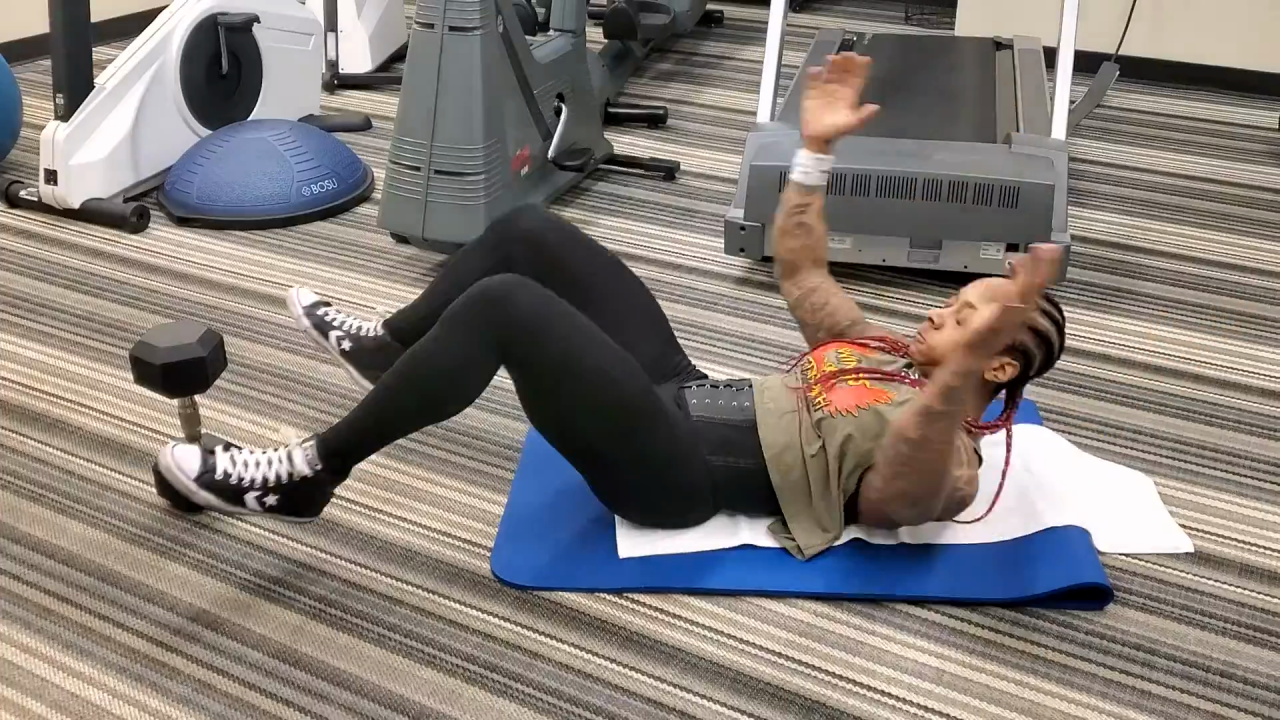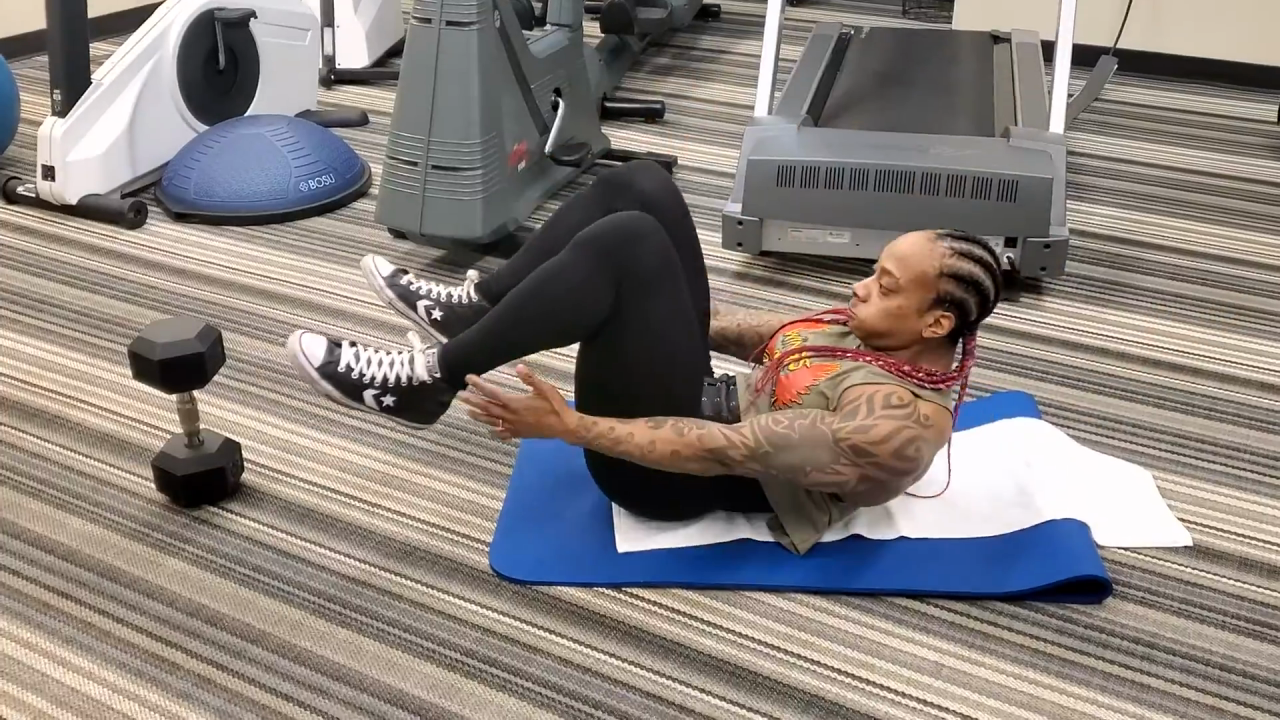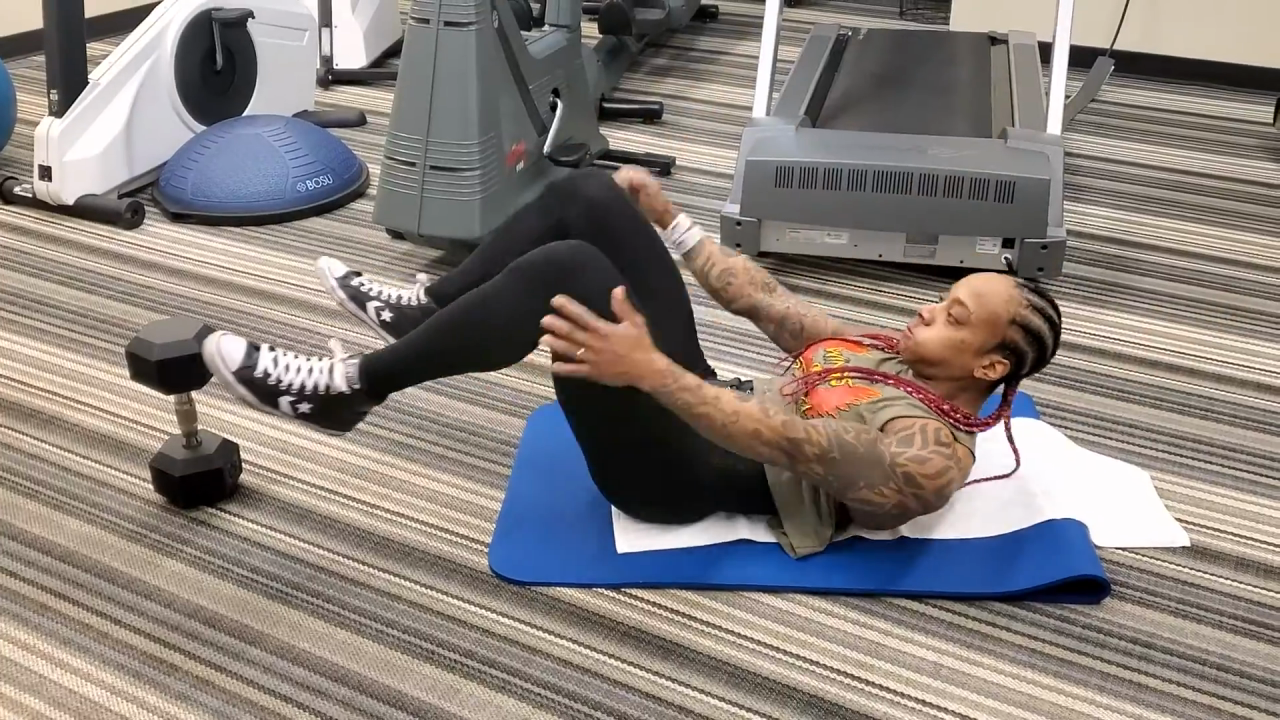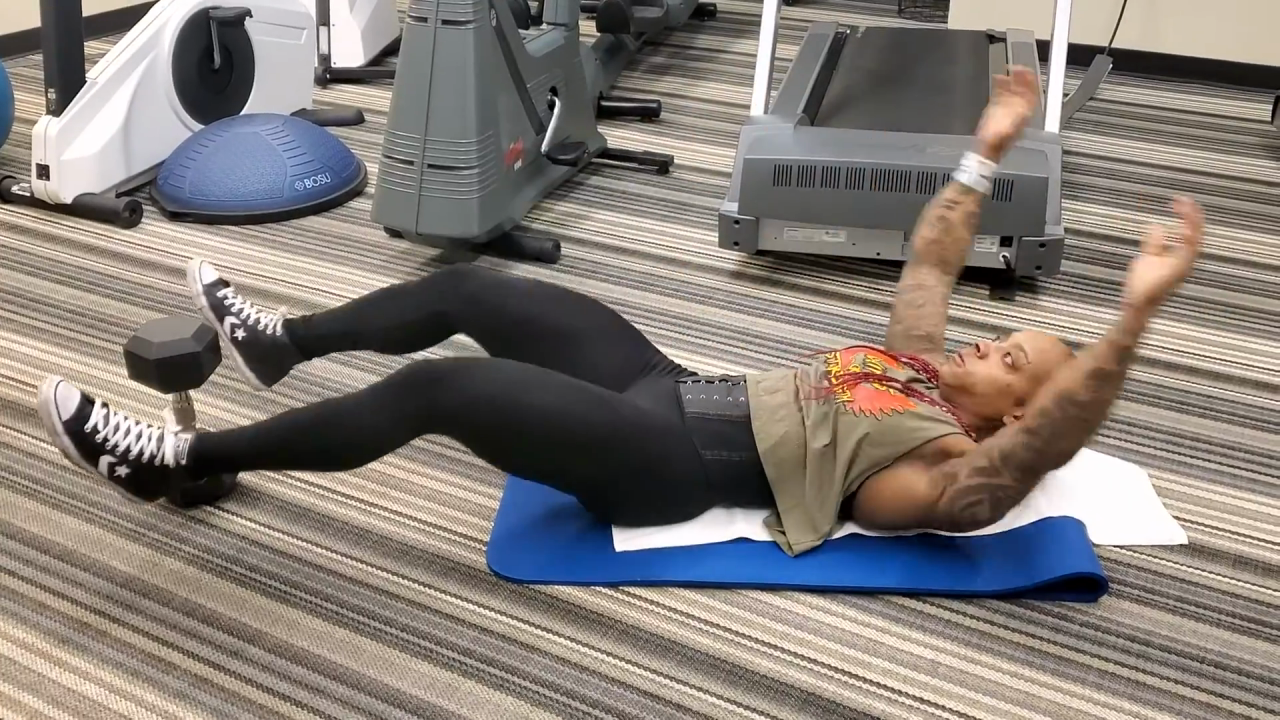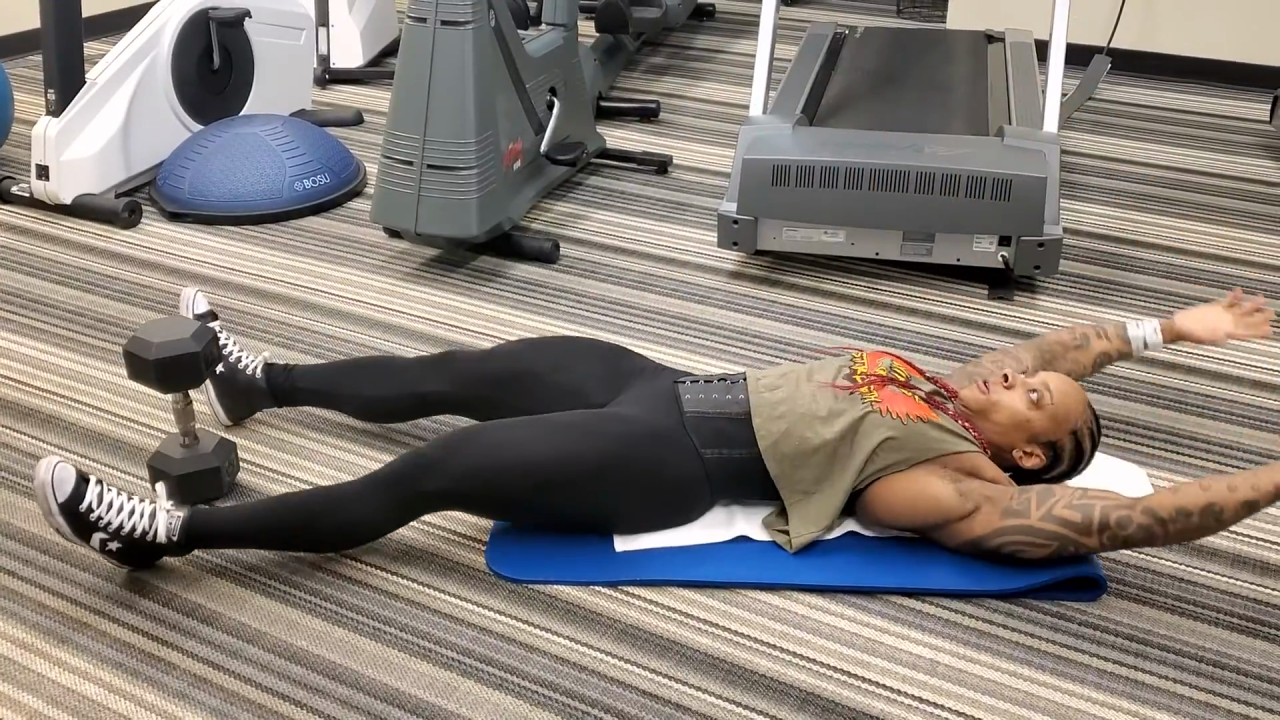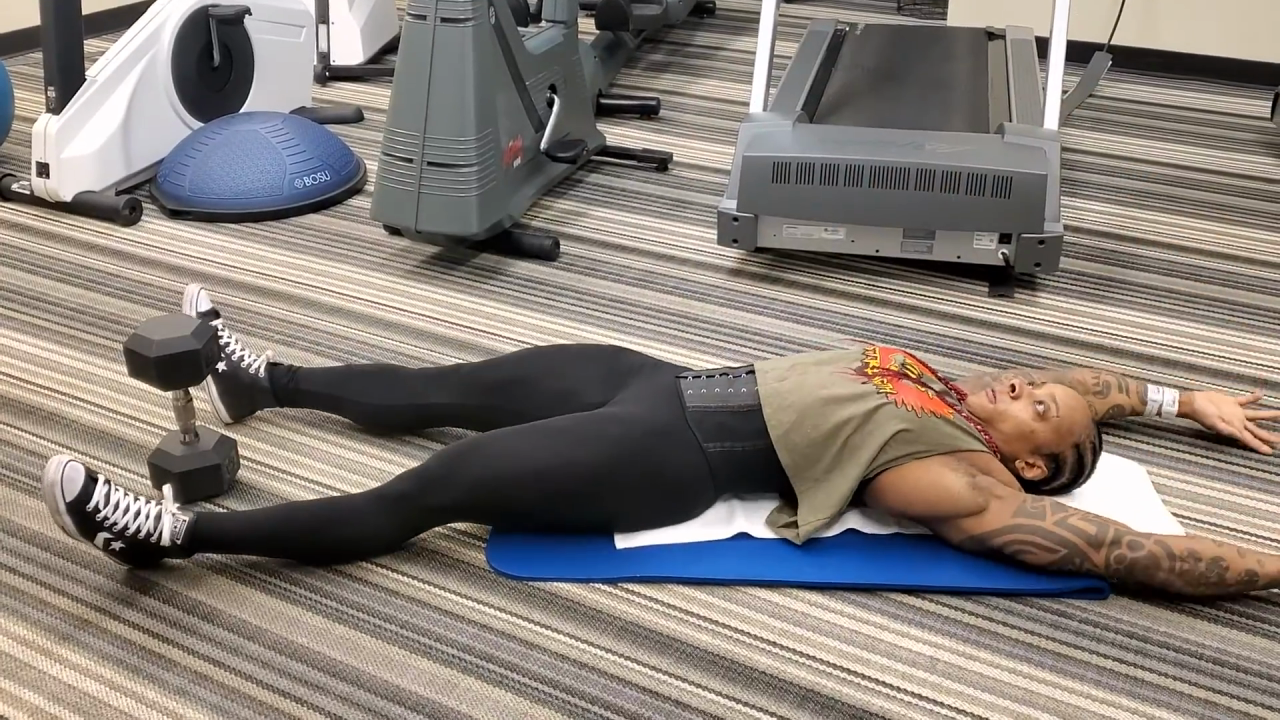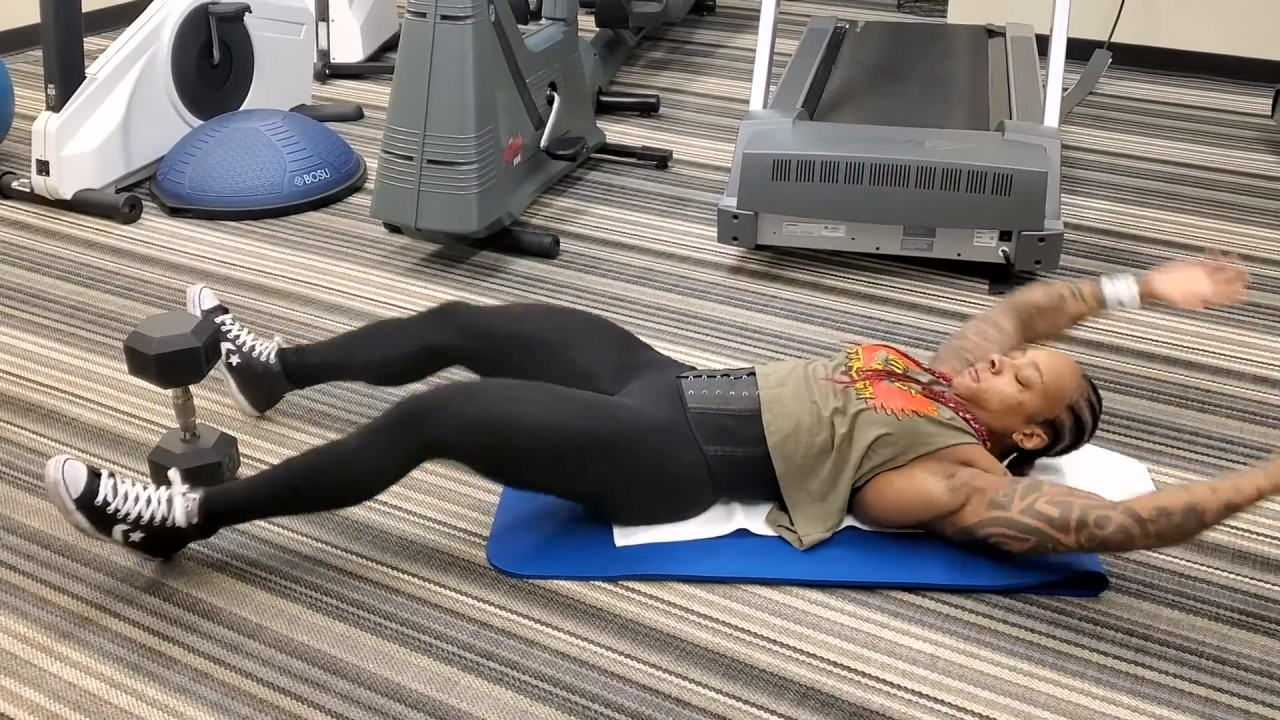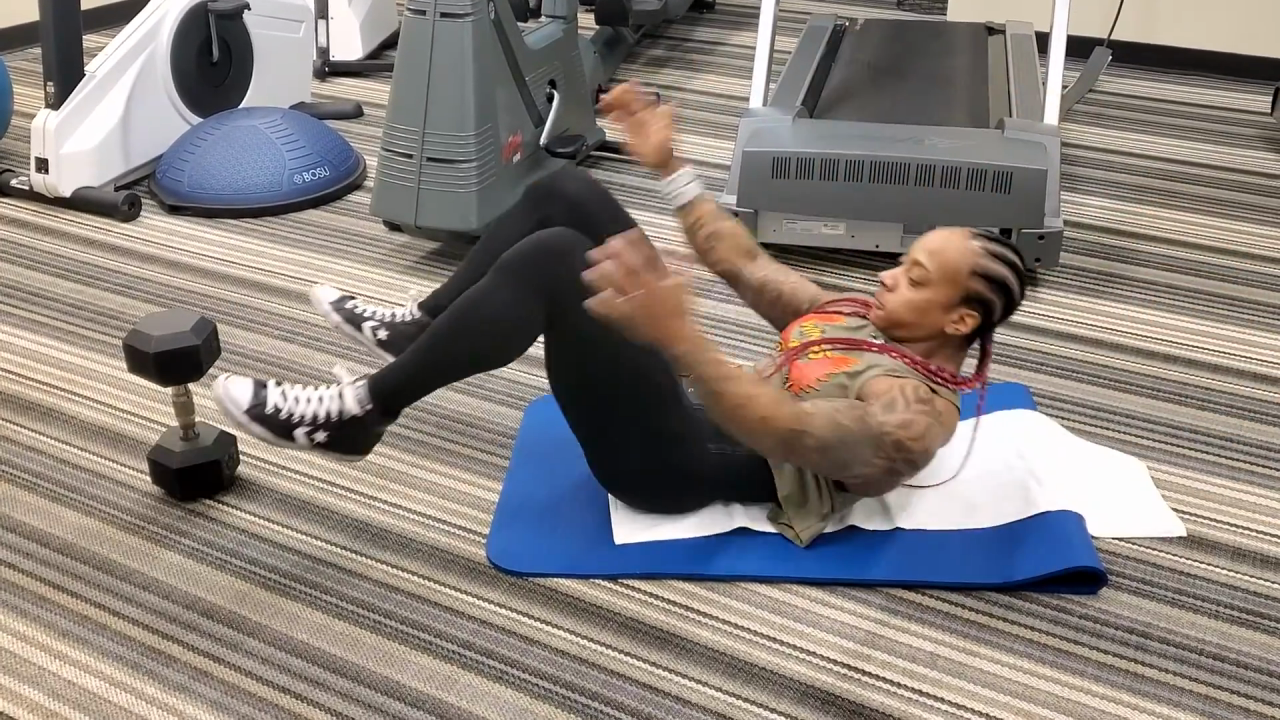
dt=0.4s
person 1, frame 1
left shoulder: (939, 465)
right shoulder: (888, 350)
left elbow: (919, 469)
right elbow: (796, 271)
left wrist: (963, 360)
right wrist: (817, 147)
left hip: (657, 456)
right hip: (673, 391)
left knee: (499, 306)
right knee: (532, 232)
left ankle: (304, 477)
right ankle: (381, 349)
person 1, frame 2
left shoulder: (899, 425)
right shoulder: (875, 334)
left elbow: (733, 452)
right elbow: (726, 322)
left wrist: (570, 427)
left hip: (667, 470)
left knee: (630, 238)
right knee: (640, 187)
left ankle: (426, 378)
right ankle: (472, 308)
person 1, frame 3
left shoulder: (928, 458)
right shoulder: (907, 357)
left elbow: (789, 445)
right elbow: (764, 297)
left wrist: (649, 371)
right wrist: (670, 223)
left hip: (665, 473)
right hip: (690, 411)
left knee: (564, 269)
right knee: (587, 198)
left ankle: (350, 384)
right ankle: (421, 309)
person 1, frame 4
left shoulder: (957, 477)
right shoulder: (926, 369)
left elbow: (1050, 439)
right elbow: (930, 260)
left wrist: (1134, 311)
right wrist: (987, 150)
left hip: (665, 465)
right hip: (674, 389)
left knee: (430, 392)
right knee: (468, 291)
left ankle: (178, 458)
right ankle: (277, 338)
person 1, frame 5
left shoulder: (973, 491)
right shoulder: (959, 398)
left elbow: (1126, 517)
right elbow: (1048, 344)
right wrist: (1170, 324)
left hip: (667, 467)
right hip: (669, 390)
left knee: (421, 476)
right knee: (453, 374)
left ankle: (167, 532)
right ankle: (257, 379)
person 1, frame 6
left shoulder: (979, 488)
right shoulder: (960, 396)
left elbow: (1122, 549)
right elbow: (1073, 373)
left hip: (667, 459)
right hip: (667, 383)
left knee: (423, 494)
right knee: (447, 390)
left ankle: (167, 533)
right ankle: (257, 376)
person 1, frame 7
left shoulder: (966, 478)
right shoulder: (948, 380)
left elbow: (1114, 518)
right elbow: (1020, 306)
left wrist: (1272, 481)
right wrist: (1143, 286)
left hip: (663, 458)
right hip: (669, 379)
left knee: (426, 422)
right knee: (458, 326)
left ankle: (186, 514)
right ankle: (272, 366)
person 1, frame 8
left shoulder: (906, 419)
right shoulder: (878, 318)
left elbow: (775, 429)
right elbow: (742, 262)
left wrist: (675, 331)
right wrist: (667, 167)
left hip: (673, 462)
right hip: (680, 402)
left knee: (552, 258)
right knee: (563, 192)
left ankle: (358, 408)
right ankle: (413, 330)
